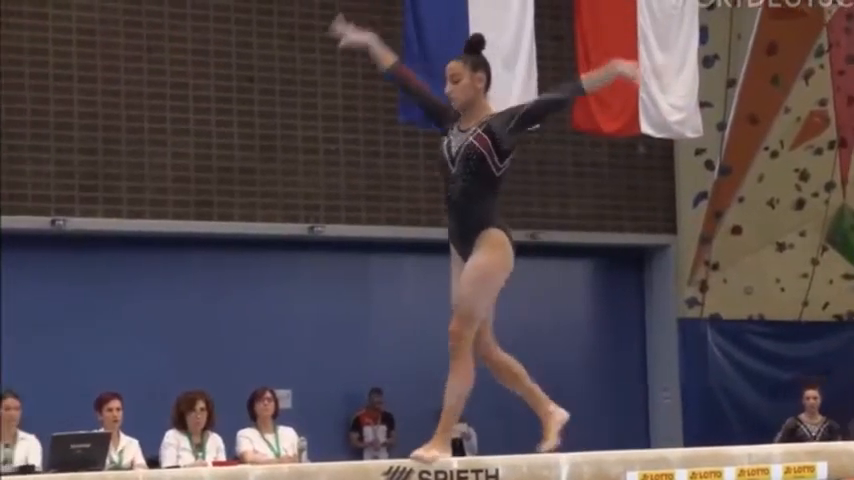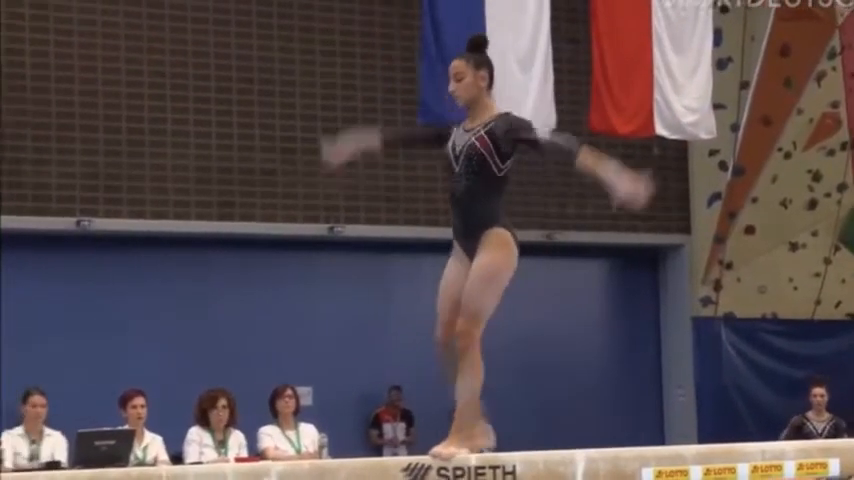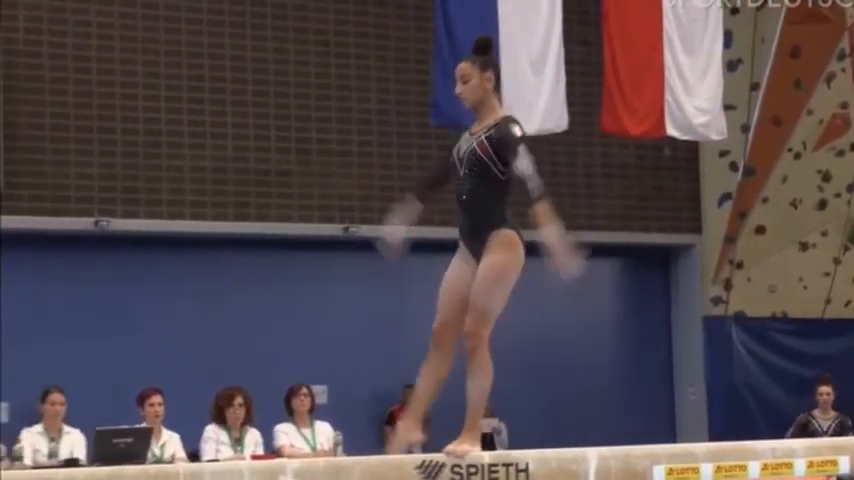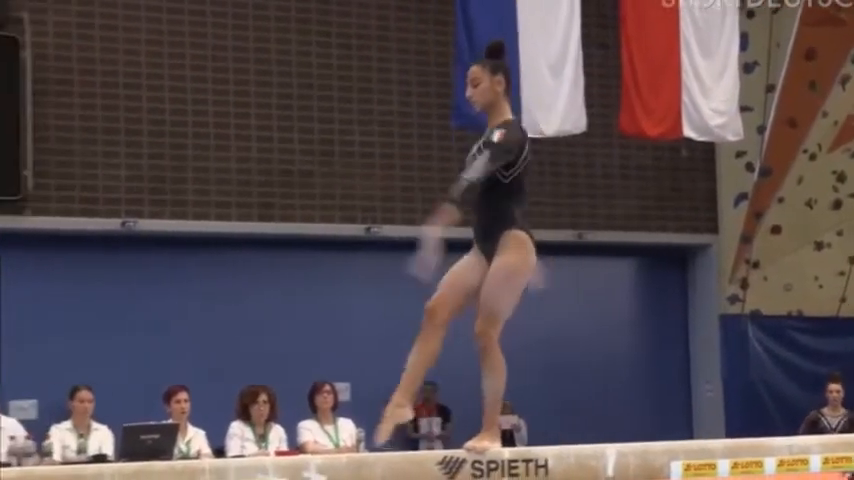
dt=0.1s
person 1, frame 1
left shoulder: (505, 123)
right shoulder: (450, 124)
left elbow: (559, 97)
right elbow: (407, 82)
left wrist: (611, 70)
right wrist: (369, 41)
left hip: (490, 243)
right hip: (460, 246)
left knee: (459, 337)
right knee: (482, 347)
left ankle: (442, 440)
right ankle: (548, 411)
person 1, frame 2
left shoulder: (507, 126)
right shoulder: (458, 131)
left elbow: (559, 146)
right elbow: (410, 137)
left wrist: (612, 173)
right wrist: (361, 139)
left hip: (495, 241)
right hip: (464, 246)
left knee: (465, 335)
right knee: (448, 337)
left ankle: (461, 436)
right ankle: (475, 427)
person 1, frame 3
left shoulder: (507, 131)
right shoulder: (470, 134)
left elbow: (530, 180)
right elbow: (438, 178)
left wrist: (552, 233)
right wrist: (401, 219)
left hip: (500, 242)
right hip: (470, 246)
left knee: (474, 335)
right knee: (441, 332)
left ankle: (471, 434)
right ankle: (411, 423)
person 1, frame 4
left shoulder: (506, 134)
right shoulder: (495, 134)
left elbow: (469, 182)
left wrist: (434, 231)
left hip: (512, 245)
right hip: (486, 247)
left knee: (485, 335)
right knee: (435, 313)
left ankle: (490, 432)
right ankle: (401, 402)
